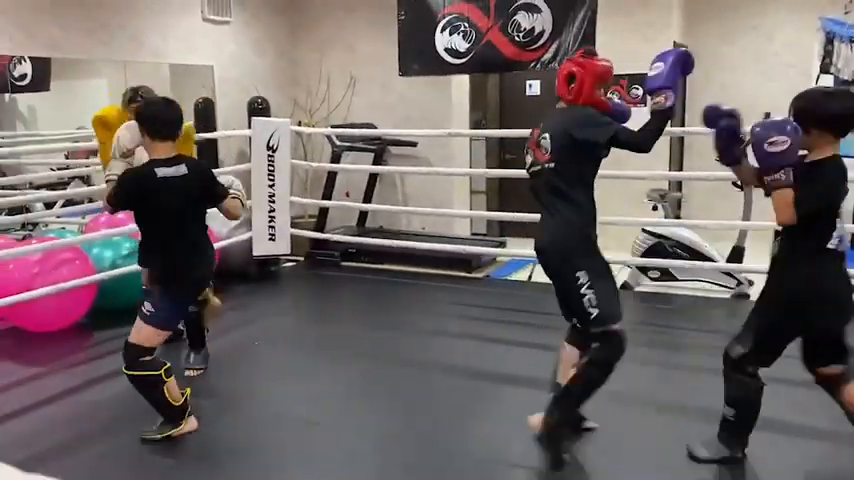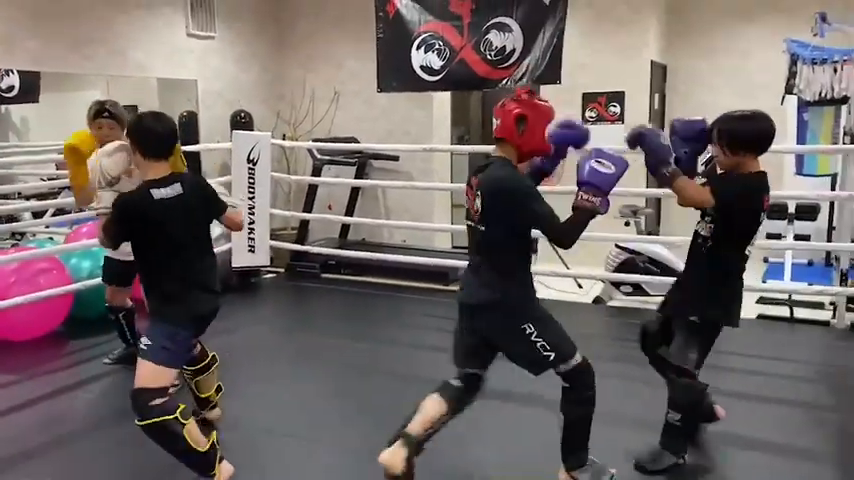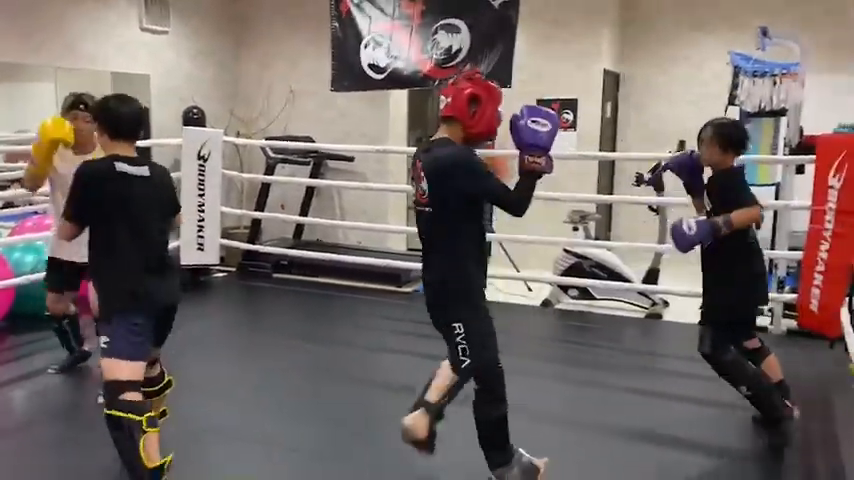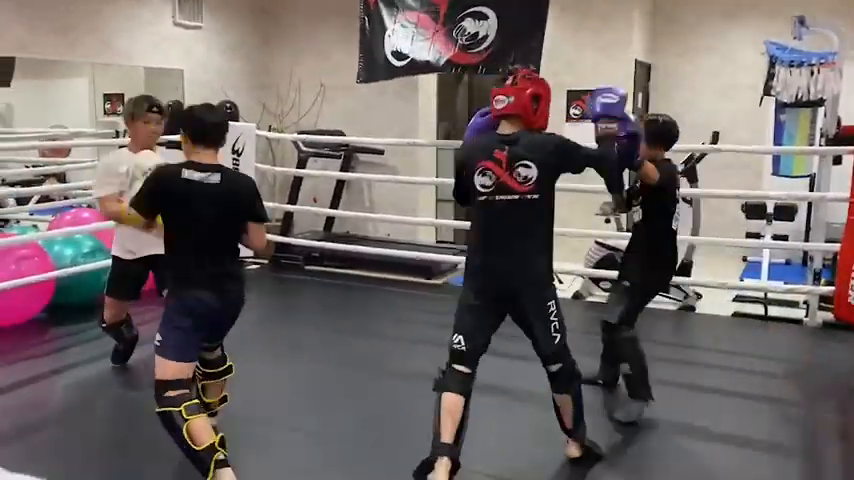
dt=0.7s
person 1, frame 1
left shoulder: (549, 128)
right shoulder: (578, 120)
right elbow: (640, 141)
left wrist: (603, 122)
right wrist: (662, 104)
left hip: (554, 241)
right hip: (570, 245)
left knee: (585, 326)
right knee: (609, 340)
left ankle: (564, 415)
right ankle: (553, 425)
person 1, frame 2
left shoulder: (486, 173)
right shoulder: (510, 184)
right elbow: (564, 237)
left wrist: (553, 156)
right wrist: (591, 203)
left hip: (477, 296)
right hip: (508, 302)
left knee: (464, 382)
right knee: (578, 377)
person 1, frame 3
left shoulder: (425, 152)
right shoulder: (459, 159)
right elbow: (514, 205)
right wrist: (531, 164)
left hip: (439, 279)
right hip: (457, 286)
left knee: (466, 355)
right knee: (488, 376)
left ankle: (422, 416)
person 1, frame 4
left shoulder: (471, 150)
right shoulder: (550, 147)
right elbow: (601, 160)
right wrist: (610, 139)
left hip: (482, 278)
right hip: (532, 277)
left knee: (459, 368)
right knee: (558, 362)
right ankle: (576, 442)
person 2, frame 1
left shoulder: (135, 179)
right shoulder: (198, 170)
left elbow: (111, 206)
right elbow: (234, 211)
right wrist: (233, 190)
left hip: (174, 280)
right hip: (203, 266)
left knee: (137, 354)
left ankle: (180, 418)
right ankle: (199, 302)
person 2, frame 2
left shoulder: (130, 203)
right shoulder: (195, 185)
left elbow: (107, 241)
right elbow: (236, 222)
left wrist: (109, 197)
right wrist: (226, 203)
left hip: (172, 310)
right hip: (206, 298)
left knee: (149, 399)
right knee: (186, 342)
right ankle: (209, 405)
person 2, frame 3
left shoulder: (92, 173)
right shoulder: (160, 176)
left elbow: (67, 231)
left hip: (127, 298)
right hip: (164, 293)
left knee: (122, 396)
right knee: (146, 360)
right ankle: (149, 428)
person 2, frame 4
left shoulder: (164, 179)
right shoulder: (242, 185)
left elbow: (140, 221)
right elbow: (259, 243)
left hip: (187, 296)
right hip: (229, 294)
left knee: (172, 393)
right knee: (210, 346)
right ankle: (207, 414)
person 3, frame 1
right shoulder: (809, 165)
left elbow: (786, 217)
right elbow: (753, 177)
left wrist: (779, 166)
right wrist: (729, 143)
left hip: (799, 286)
left knee: (742, 359)
left ankle: (731, 444)
person 3, frame 2
left shoulder: (748, 186)
right shoulder: (731, 178)
left elbow: (695, 199)
right elbow: (692, 194)
left wrist: (664, 162)
right wrist: (686, 157)
left hip: (714, 291)
right hip: (696, 278)
left knee: (680, 364)
right knee: (653, 340)
left ankle: (673, 448)
right ankle: (703, 408)
person 3, frame 3
left shoulder: (728, 178)
right shoulder: (720, 179)
left elbow: (752, 212)
right elbow: (709, 216)
left wrist: (716, 225)
right wrist: (694, 187)
left hip: (732, 279)
right hip: (737, 276)
left knee: (715, 349)
right knee: (746, 341)
left ankle: (776, 413)
right ankle: (781, 403)
person 3, frame 4
left shoulder: (665, 171)
right shoulder: (647, 173)
left elbow: (653, 178)
right elbow: (628, 204)
left wrist: (633, 156)
left hip: (653, 262)
right hip: (640, 258)
left knee: (617, 321)
right knee: (615, 316)
left ankle: (638, 396)
right ankle: (609, 374)
person 4, frame 1
left shoulder: (171, 142)
right shoulder: (124, 142)
right elbow: (115, 182)
right wrist: (108, 146)
left ankle: (198, 348)
right ankle: (176, 330)
person 4, frame 2
right shoulder: (92, 161)
right elbow: (83, 201)
left wrist: (174, 159)
right wrist: (77, 166)
right hip: (117, 244)
right knee: (114, 299)
right ankle: (132, 346)
person 4, frame 3
right shoulder: (52, 148)
right elbow: (30, 184)
right wrist: (43, 148)
right hip: (64, 245)
right knee: (56, 305)
right ankle: (77, 350)
person 4, frame 4
left shoulder: (166, 159)
right shoulder: (112, 162)
right elbow: (108, 210)
right hip: (130, 248)
right knee: (112, 317)
right ankle: (127, 338)
